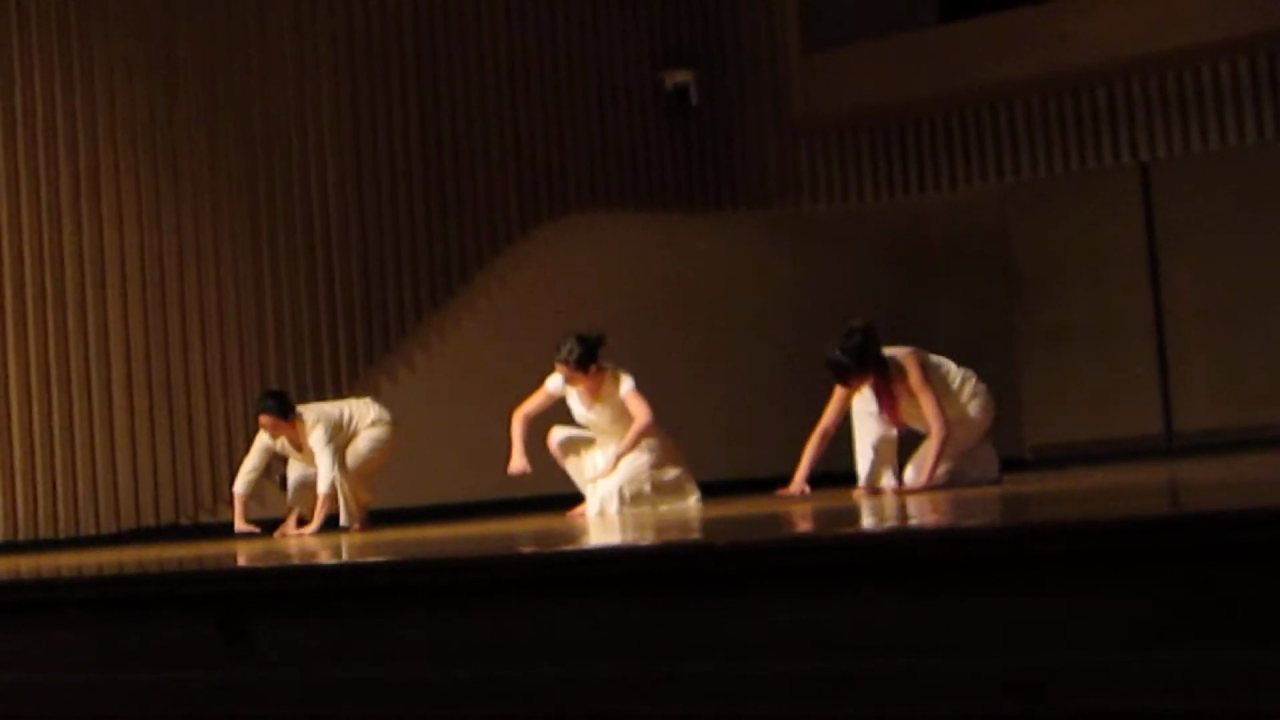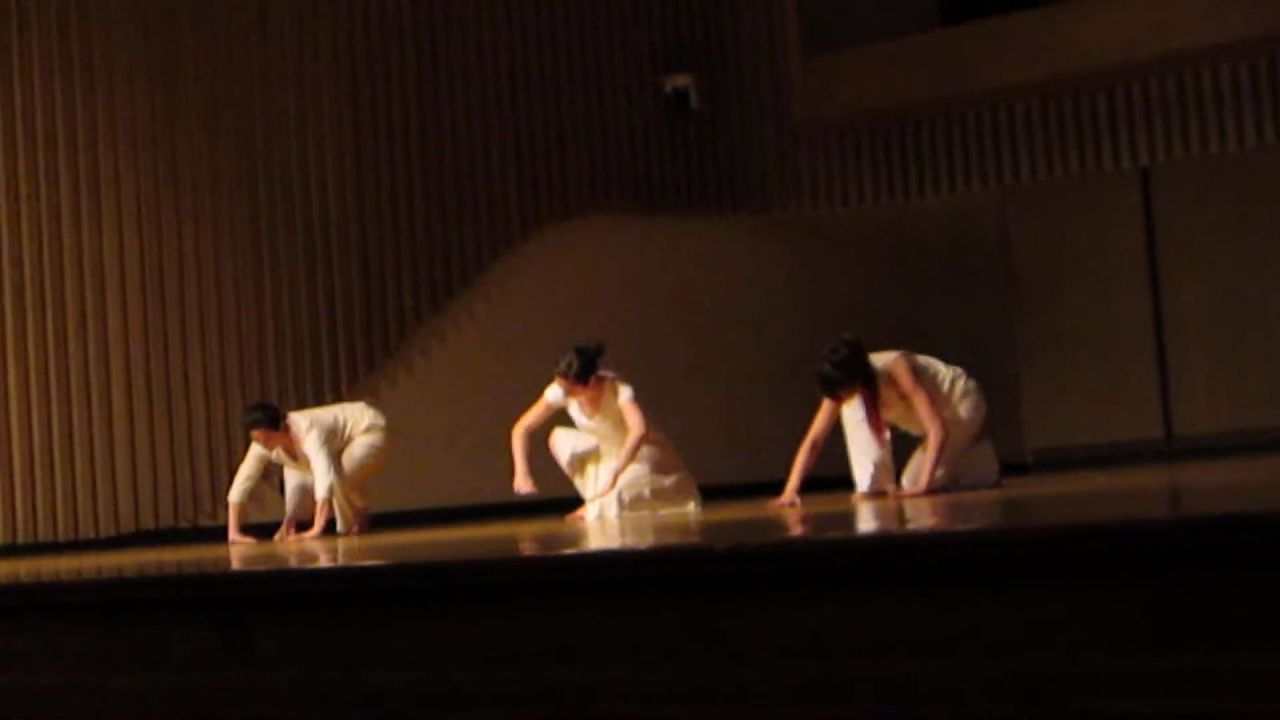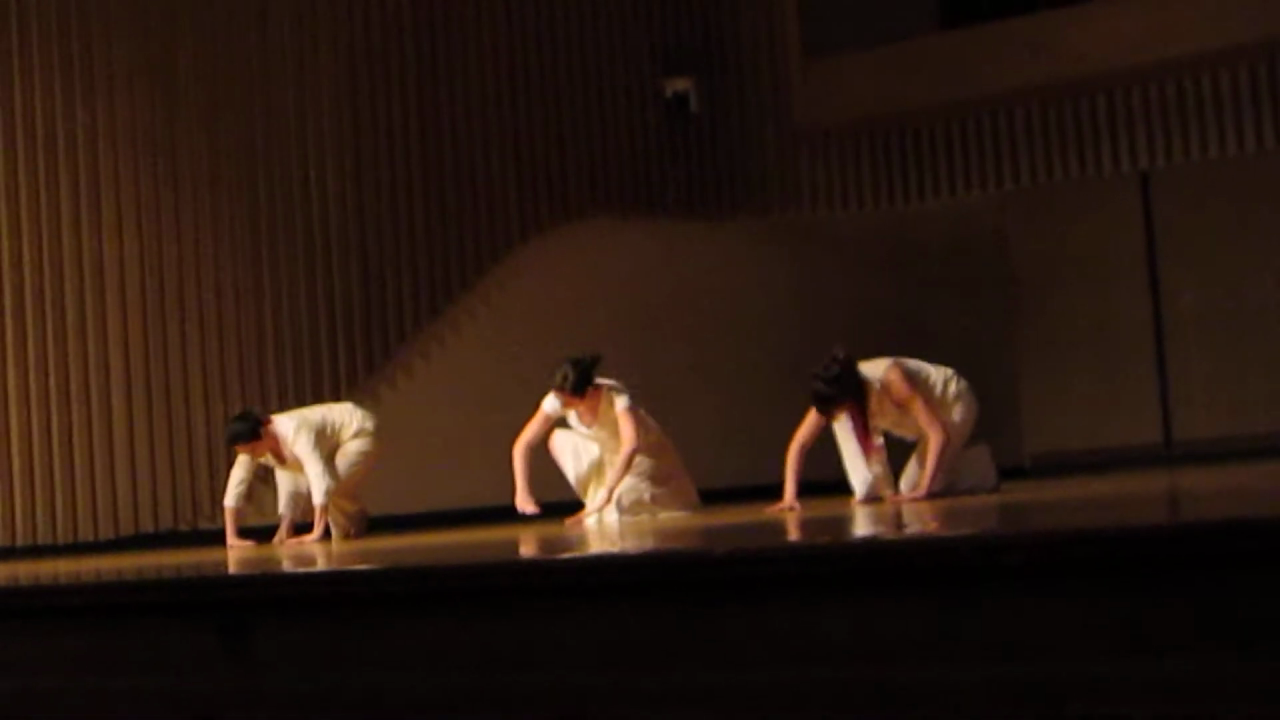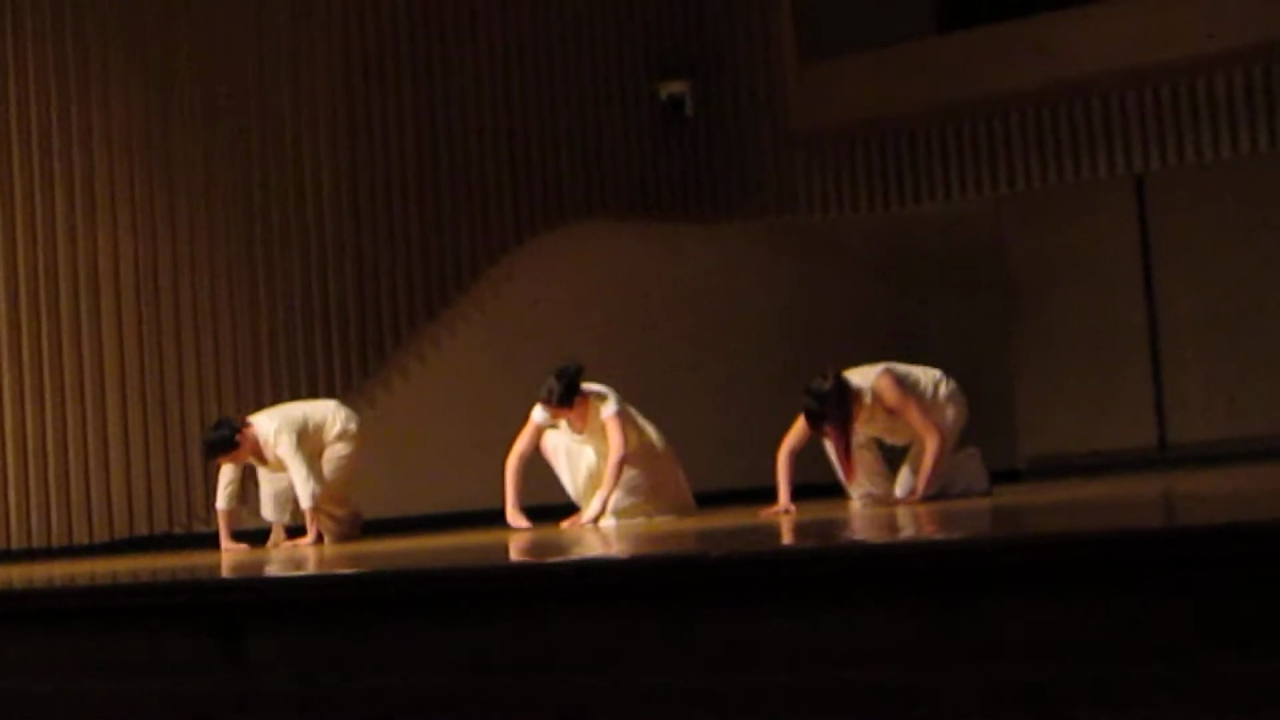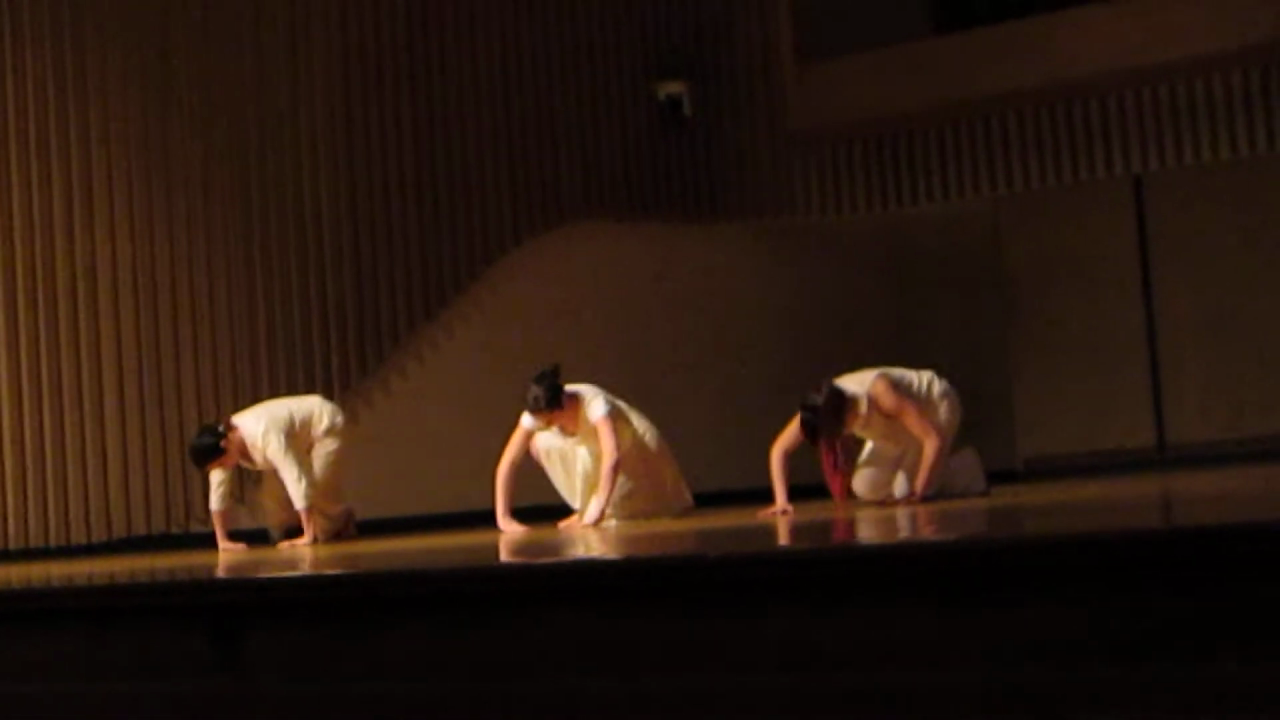
dt=0.3s
person 1, frame 1
left shoulder: (908, 367)
right shoulder: (854, 378)
left elbow: (940, 428)
right elbow: (824, 429)
left wrist: (924, 480)
right wrist: (799, 479)
left hip: (971, 406)
right hip: (938, 406)
left knee: (914, 480)
right knee: (864, 403)
left ankle: (981, 461)
right ankle: (880, 482)
person 1, frame 2
left shoulder: (897, 371)
right shoulder: (844, 385)
left elbow: (938, 431)
right elbow: (814, 438)
left wrist: (922, 484)
right wrist: (791, 490)
left hip: (962, 401)
right hip: (921, 409)
left knee: (912, 483)
right knee: (853, 410)
left ankle: (981, 463)
right ankle: (878, 485)
person 1, frame 3
left shoulder: (891, 380)
right shoulder: (837, 395)
left elbow: (939, 435)
right elbow: (798, 444)
left wrist: (923, 489)
right wrist: (789, 496)
left hip: (954, 402)
right hip: (909, 418)
left knee: (910, 488)
right knee: (845, 421)
left ankle: (978, 467)
right ankle: (876, 489)
person 1, frame 4
left shoulder: (883, 388)
right shoulder: (826, 402)
left elbow: (935, 438)
right elbow: (786, 449)
left wrist: (918, 492)
right wrist: (784, 500)
left hip: (944, 403)
right hip: (900, 418)
left knee: (906, 491)
left ankle: (968, 468)
right ankle: (875, 493)
person 1, frame 5
left shoulder: (879, 393)
right shoulder: (822, 408)
left elbow: (934, 440)
right elbow: (779, 450)
left wrist: (917, 493)
right wrist: (781, 501)
left hip: (937, 404)
right hip: (897, 423)
left knee: (904, 492)
right knee: (866, 488)
left ankle: (965, 469)
person 2, frame 1
left shoulder: (619, 381)
right shoulder: (560, 381)
left elbow: (646, 418)
right elbow: (521, 414)
left wrist: (616, 458)
right wrist: (518, 453)
left hip: (640, 448)
right hip: (604, 448)
left knee: (608, 500)
right knee: (556, 436)
right ankle: (595, 495)
person 2, frame 2
left shoulder: (618, 389)
right shoulder: (560, 391)
left elbow: (639, 430)
right elbow: (521, 429)
left wrist: (613, 475)
right wrist: (522, 472)
left hip: (642, 453)
right hip: (606, 450)
left knee: (609, 504)
right knee: (558, 437)
right ankle: (594, 498)
person 2, frame 3
left shoulder: (615, 397)
right shoulder: (557, 400)
left elbow: (631, 444)
right elbow: (522, 444)
left wrist: (607, 491)
right wrist: (522, 492)
left hip: (644, 456)
right hip: (607, 453)
left knee: (611, 509)
right knee: (557, 439)
right ankle: (592, 505)
person 2, frame 4
left shoulder: (604, 401)
right shoulder: (545, 409)
left elbow: (619, 452)
right elbow: (516, 456)
left wrist: (600, 503)
right wrist: (512, 509)
left hip: (639, 456)
right hip: (600, 453)
left knee: (608, 514)
right knee: (549, 440)
right ankle: (588, 508)
person 2, frame 5
left shoulder: (593, 403)
right shoulder: (537, 413)
left elbow: (612, 456)
right elbow: (507, 463)
left wrist: (599, 510)
right wrist: (503, 517)
left hip: (635, 449)
right hip: (593, 450)
right knee: (539, 444)
right ankle: (585, 508)
person 3, frame 1
left shoulder: (315, 426)
right shoulder: (268, 436)
left elbow: (327, 474)
right elbow: (246, 472)
left wrist: (314, 525)
right wrist: (239, 520)
left hip: (374, 425)
right hip: (343, 434)
left knee: (342, 470)
left ankle: (359, 520)
right ankle: (291, 521)
person 3, frame 2
left shoulder: (308, 431)
right shoulder: (262, 445)
left elbow: (325, 476)
right elbow: (241, 481)
left wrist: (316, 530)
right wrist: (233, 532)
left hip: (368, 430)
right hip: (339, 440)
left knee: (338, 478)
left ankle: (358, 524)
person 3, frame 3
left shoulder: (295, 433)
right shoulder: (251, 445)
left elbow: (320, 479)
right elbow: (235, 485)
left wrist: (317, 533)
right wrist: (231, 536)
left hip: (358, 432)
right hip: (329, 439)
left knee: (331, 487)
left ankle: (355, 526)
right ankle: (285, 527)
person 3, frame 4
left shoulder: (276, 435)
right shoulder: (236, 444)
left elbow: (304, 480)
right elbow: (226, 487)
left wrist: (311, 536)
right wrist: (226, 540)
left hip: (338, 429)
right hip: (311, 435)
left knee: (321, 493)
left ankle: (350, 525)
right ankle: (280, 531)
person 3, frame 5
left shoulder: (265, 436)
right shoulder: (223, 438)
left elbow: (297, 481)
right elbow: (218, 489)
left wrist: (308, 537)
right wrist: (222, 540)
left hip: (324, 423)
right hip: (299, 428)
left knee: (315, 491)
right knee: (274, 495)
left ankle: (344, 525)
